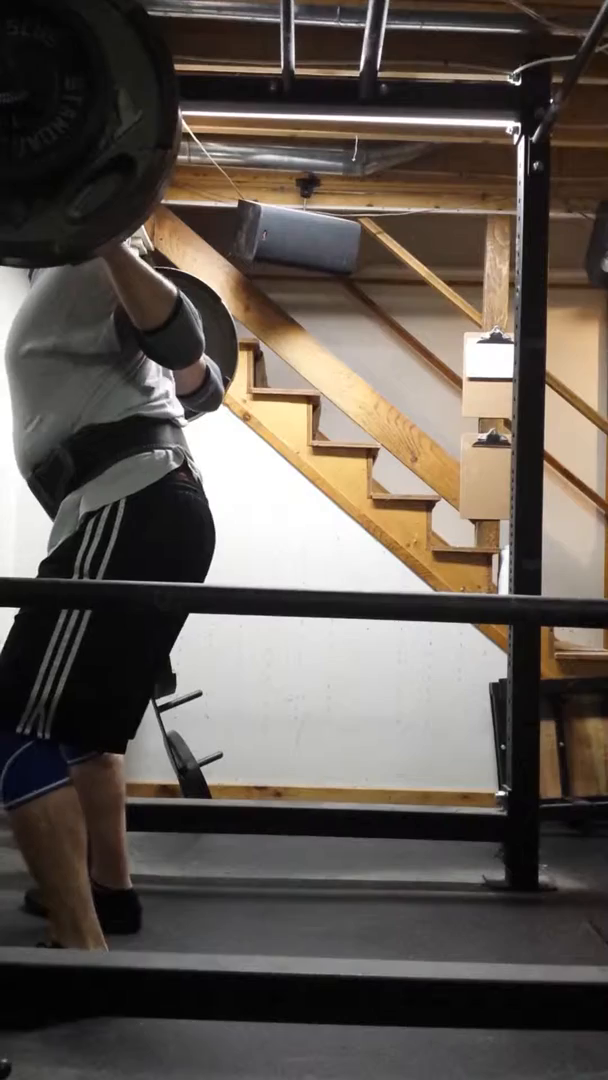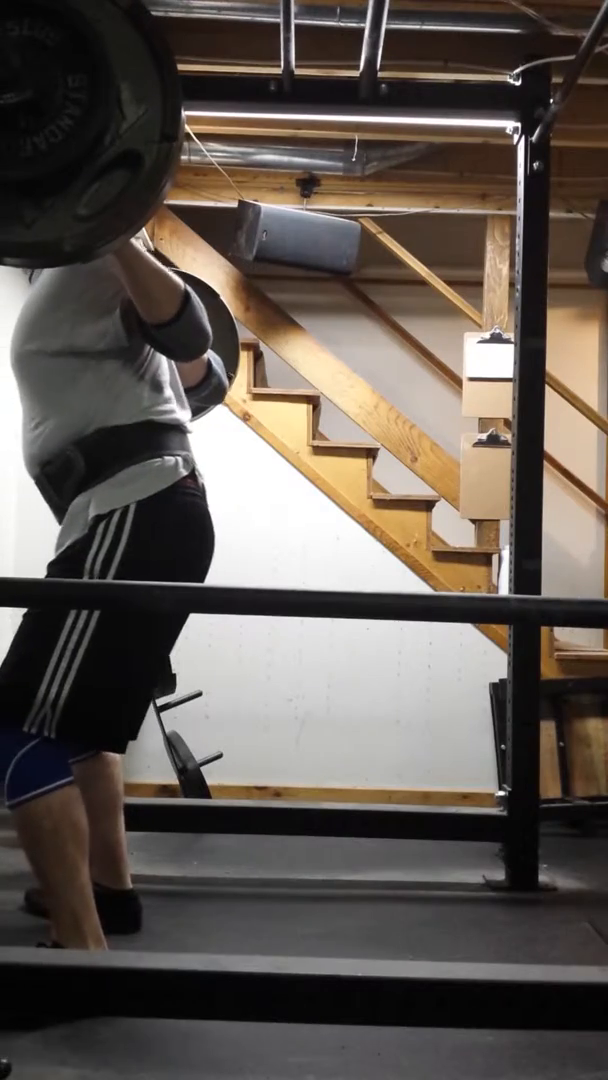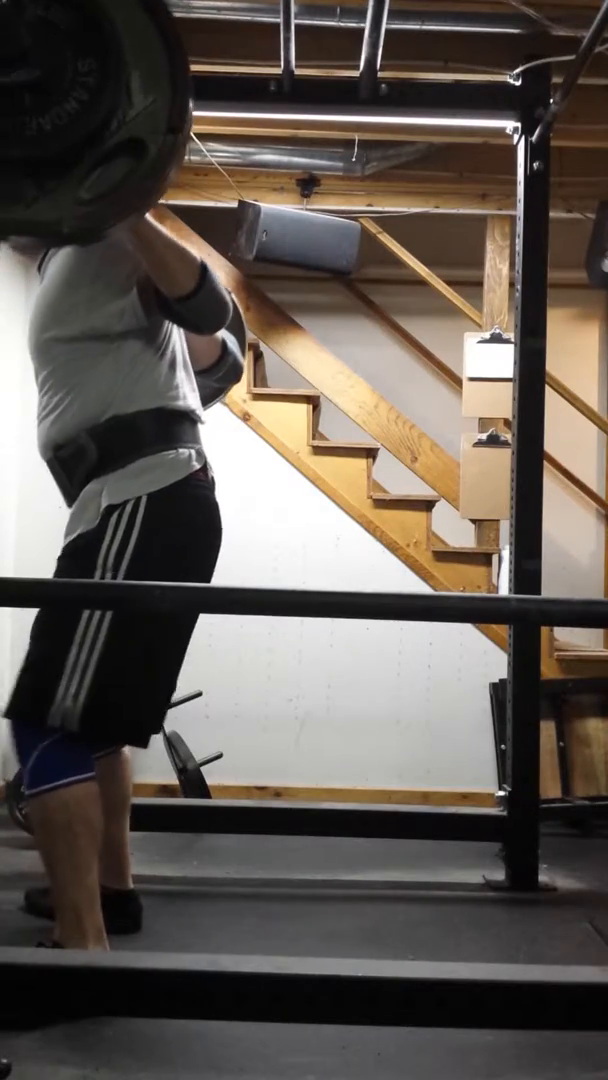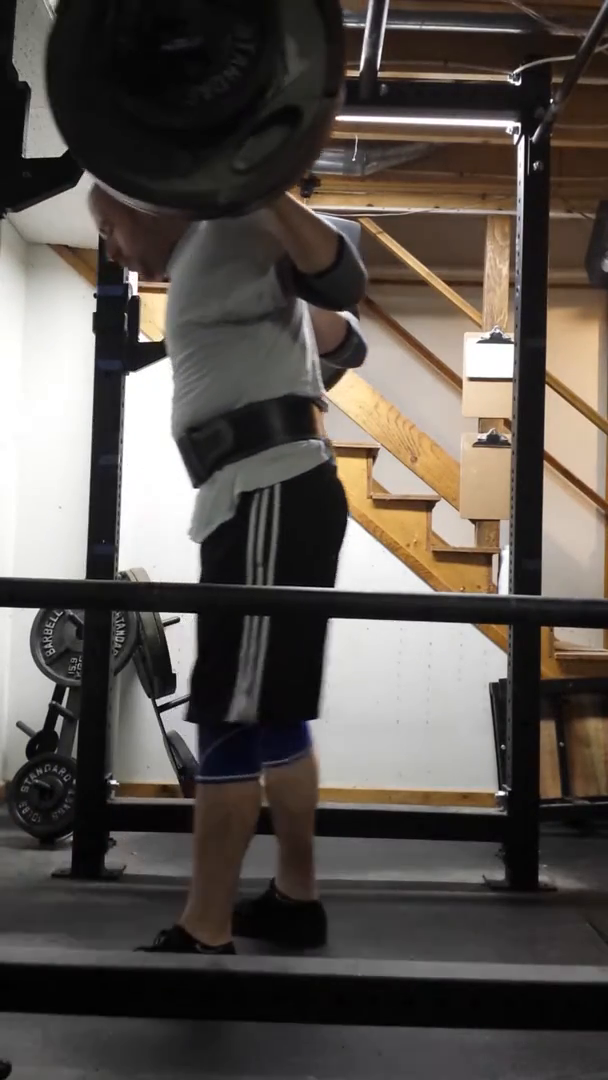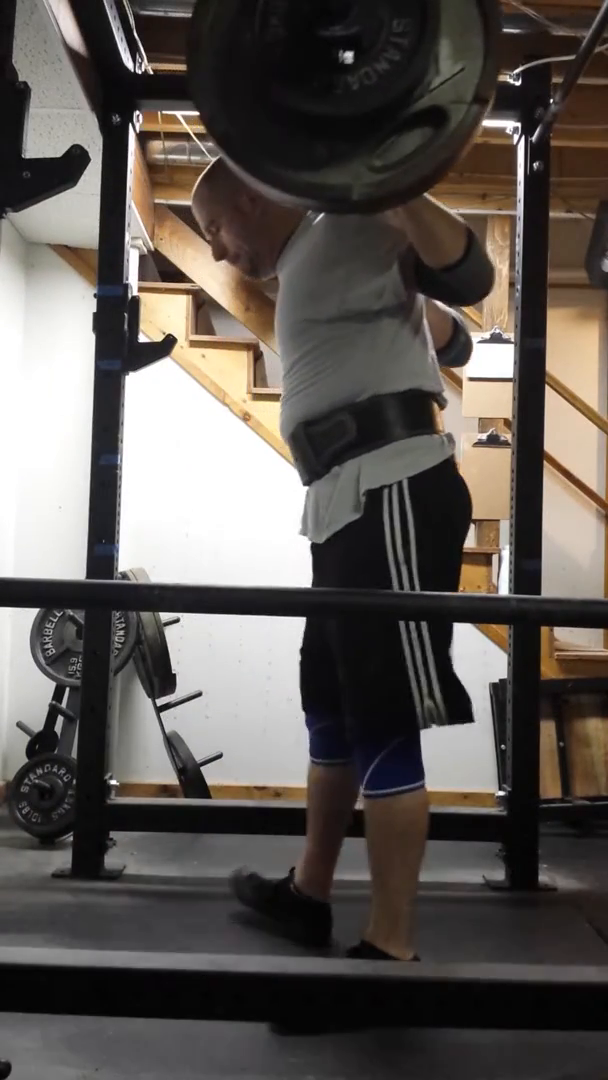
dt=1s
person 1, frame 1
left shoulder: (79, 269)
right shoulder: (86, 275)
left elbow: (177, 338)
right elbow: (200, 382)
left wrist: (101, 234)
left hip: (131, 515)
right hip: (151, 515)
right knee: (76, 718)
left ankle: (80, 950)
right ankle: (108, 889)
person 1, frame 2
left shoulder: (83, 264)
right shoulder: (79, 277)
left elbow: (185, 329)
right elbow: (202, 374)
left hip: (135, 518)
right hip: (144, 518)
right knee: (71, 717)
left ankle: (81, 947)
right ankle: (108, 889)
person 1, frame 3
left shoulder: (96, 244)
right shoulder: (85, 263)
left elbow: (206, 306)
right elbow: (219, 357)
left hip: (143, 508)
right hip: (146, 509)
right knee: (85, 714)
left ankle: (82, 949)
right ankle: (109, 888)
person 1, frame 4
left shoulder: (225, 234)
right shoulder: (211, 263)
left elbow: (340, 280)
right elbow: (342, 338)
left hip: (273, 497)
right hip: (253, 500)
left knee: (232, 716)
right knee: (268, 714)
left ankle: (204, 936)
right ankle: (295, 897)
person 1, frame 5
left shoulder: (343, 233)
right shoulder: (315, 265)
left elbow: (466, 275)
right elbow: (448, 336)
right wrist: (417, 311)
left hip: (394, 496)
right hip: (352, 507)
left knee: (381, 726)
right knee: (331, 712)
left ankle: (390, 951)
right ankle: (307, 893)
